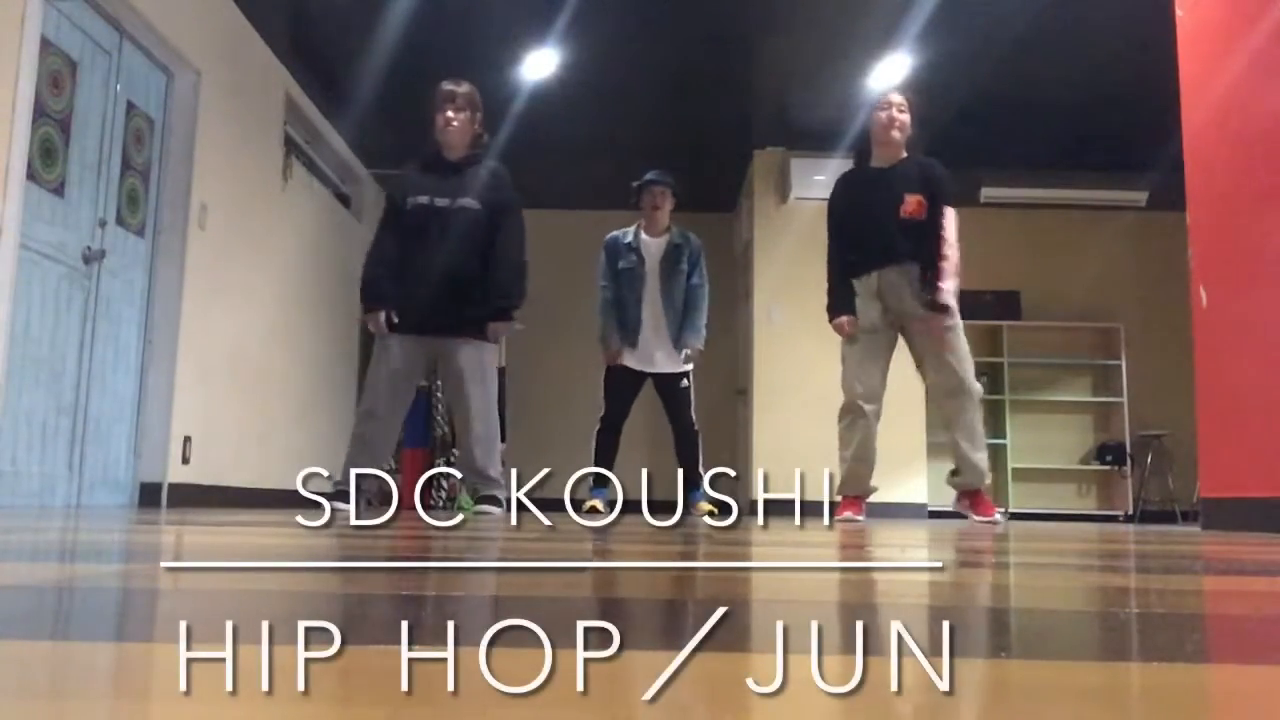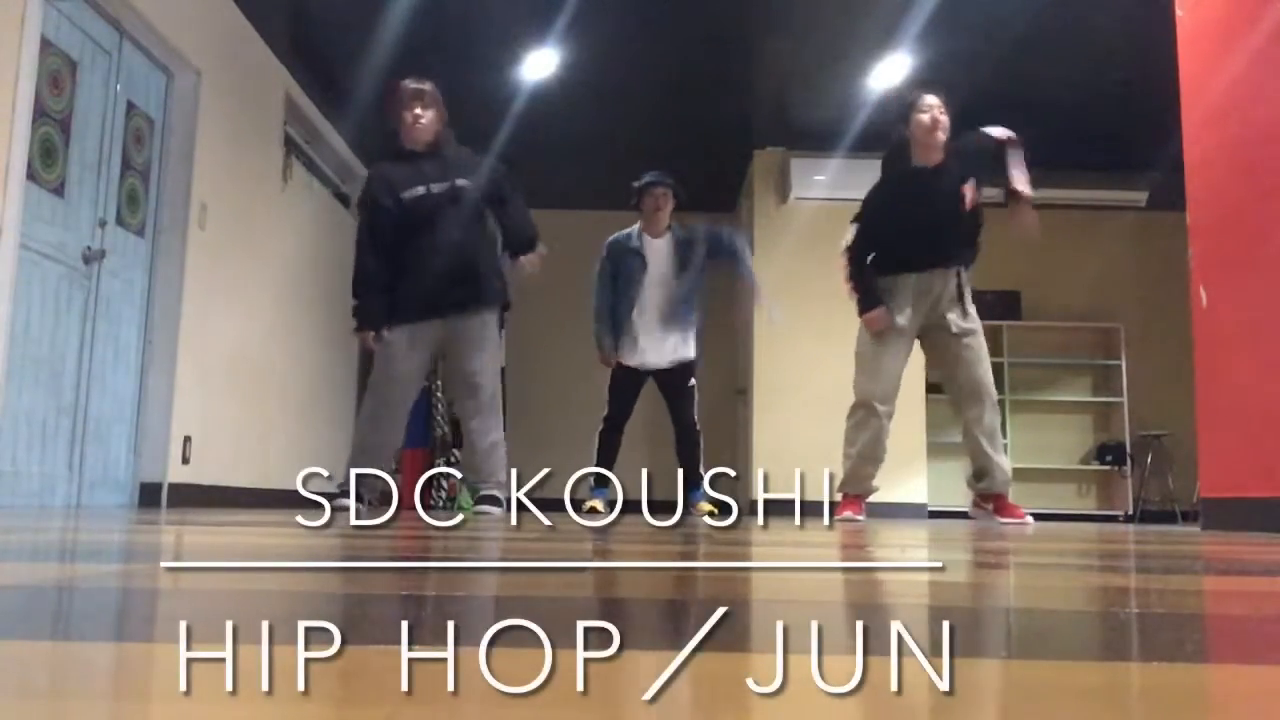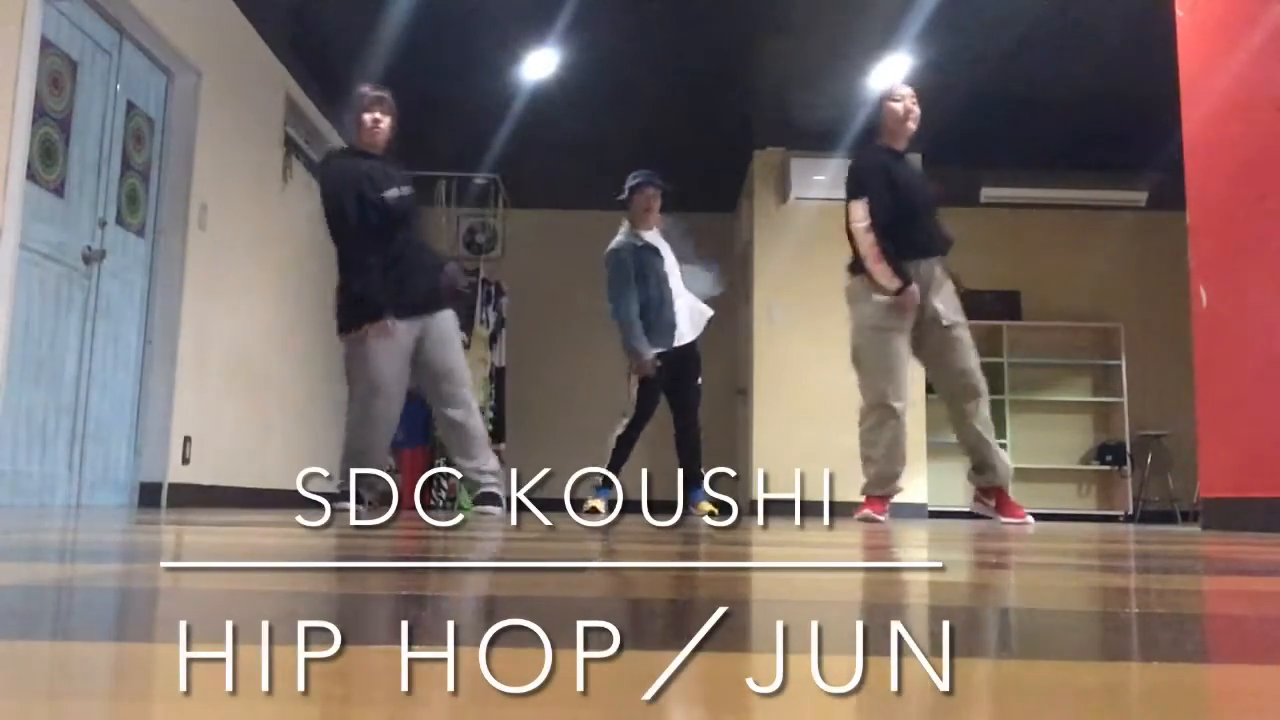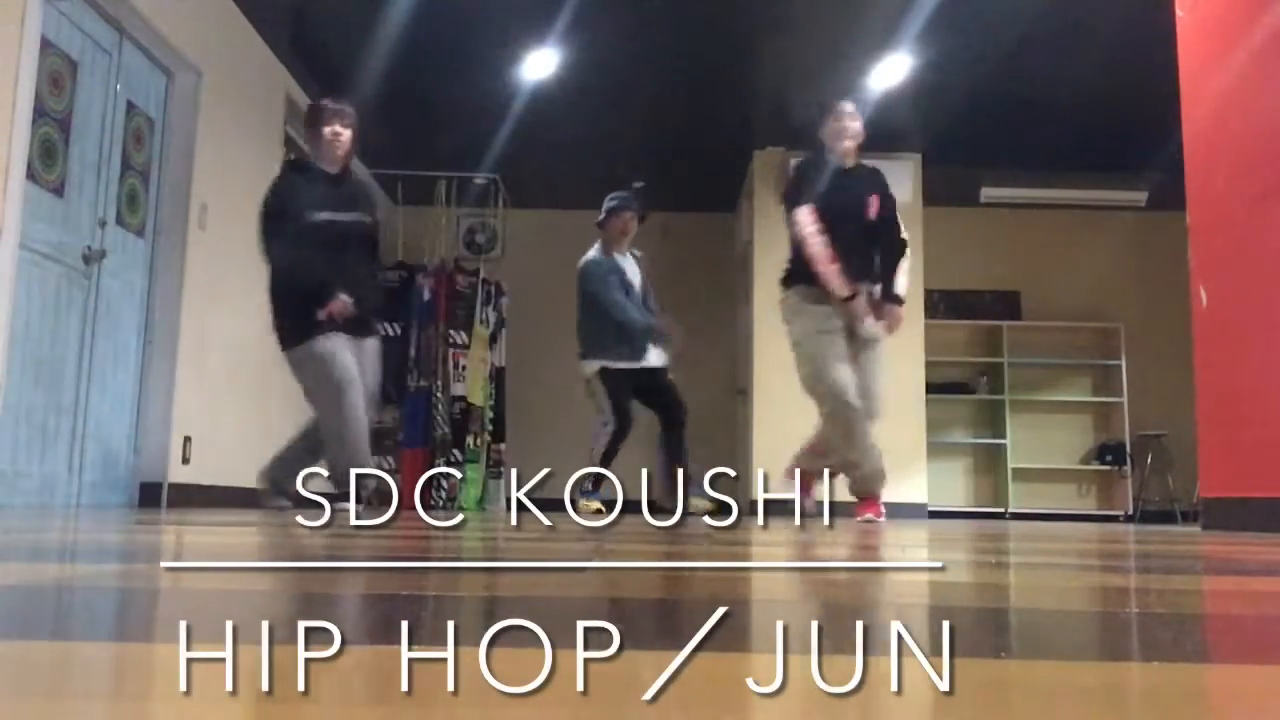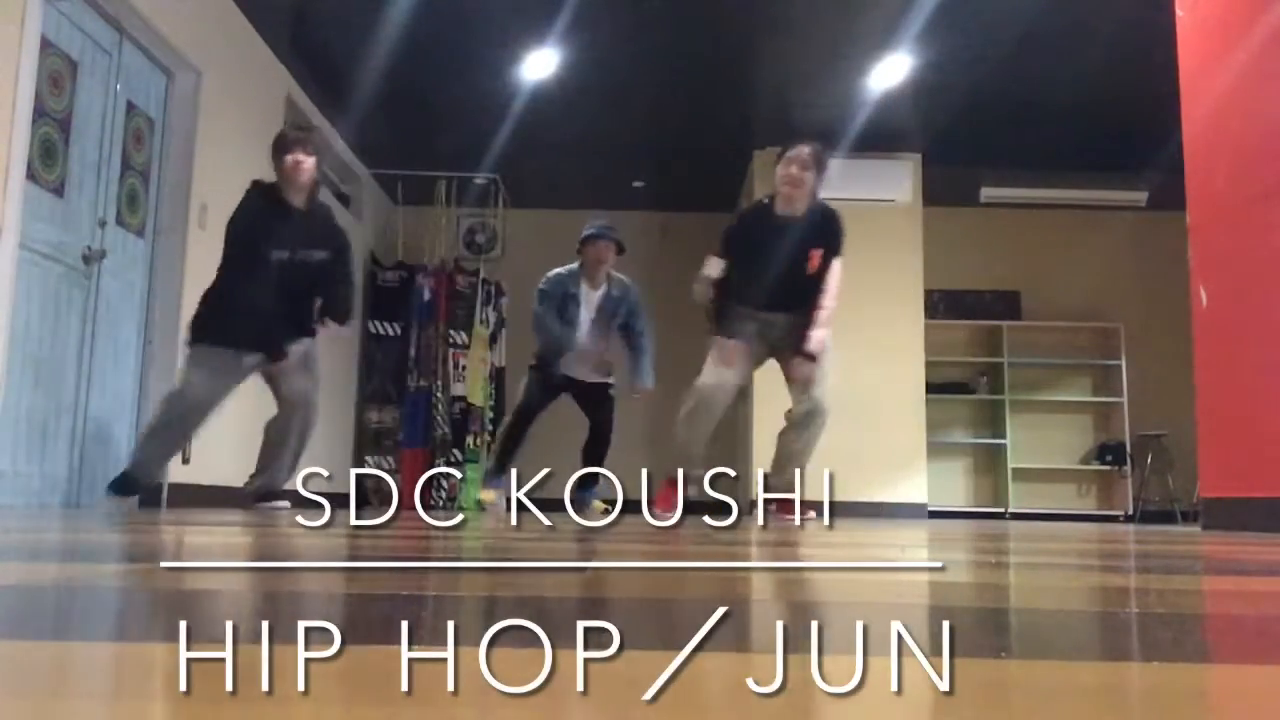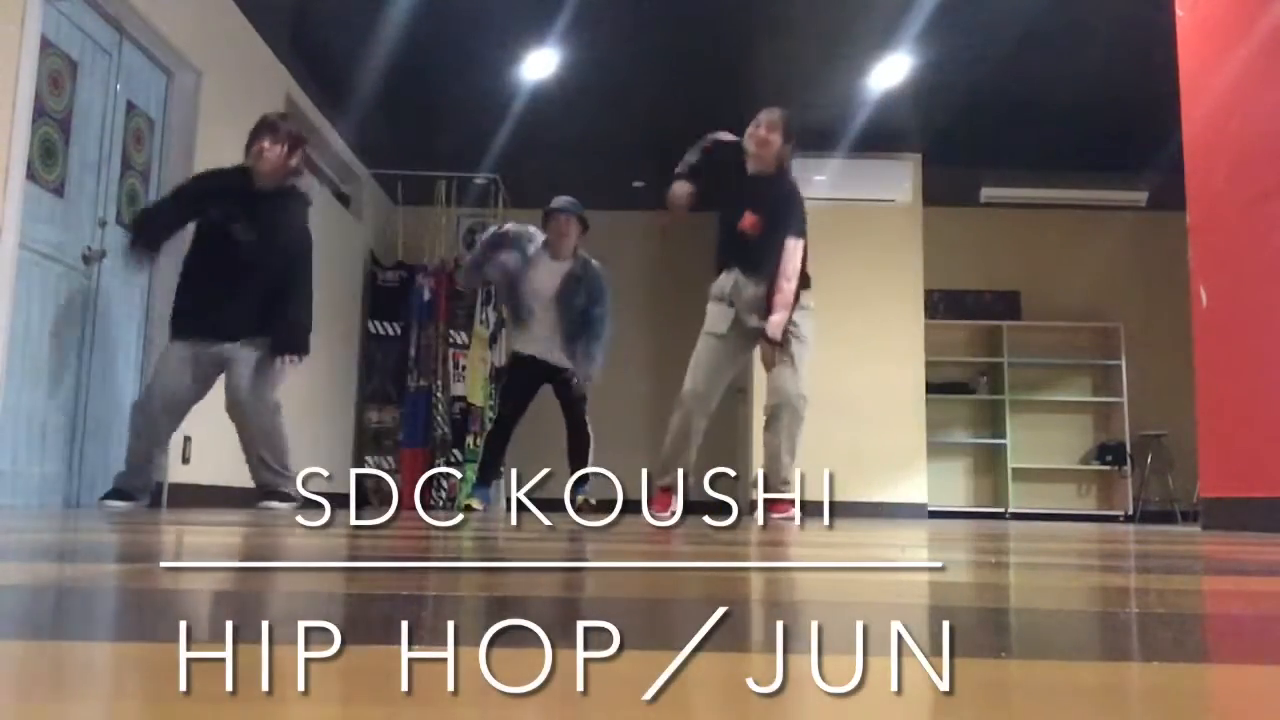
dt=0.3s
person 1, frame 1
left shoulder: (928, 173)
right shoulder: (849, 185)
left elbow: (947, 238)
right elbow: (837, 252)
left wrist: (945, 301)
right wrist: (839, 305)
left hip: (925, 289)
right hip: (868, 291)
left knee: (959, 388)
right knee: (859, 395)
left ankle: (972, 488)
right ankle: (853, 494)
person 1, frame 2
left shoulder: (966, 155)
right shoulder: (890, 187)
left elbow: (1003, 139)
right elbow: (855, 249)
left wrist: (1019, 188)
right wrist: (867, 302)
left hip: (948, 290)
right hip: (893, 293)
left knee: (978, 391)
right knee: (873, 395)
left ankle: (992, 493)
right ankle: (852, 494)
person 1, frame 3
left shoulder: (908, 165)
right shoulder: (868, 164)
right elbow: (862, 229)
right wrist: (894, 284)
left hip: (932, 282)
right hip: (882, 286)
left knee: (968, 385)
right knee: (885, 396)
left ankle: (993, 489)
right ankle: (881, 491)
person 1, frame 4
left shoulder: (874, 180)
right shoulder: (808, 175)
left elbow: (898, 242)
right elbow: (809, 237)
left wrist: (894, 295)
right wrist: (845, 293)
left hip: (862, 299)
right hip: (812, 298)
left knee: (862, 402)
right knee: (839, 393)
left ankle: (806, 471)
right ankle: (868, 491)
person 1, frame 5
left shoulder: (826, 222)
right shoulder: (751, 220)
left elbow: (829, 291)
right elbow: (713, 280)
left wrist: (810, 350)
right wrist: (724, 334)
left hip: (803, 324)
right hip: (748, 321)
left knee: (814, 404)
right knee: (708, 391)
left ankle: (781, 493)
right ankle: (674, 486)
person 1, frame 6
left shoulder: (786, 194)
right shoulder: (729, 157)
left elbow: (790, 267)
right elbow: (710, 145)
left wrist: (774, 331)
right wrist: (682, 181)
left hip: (783, 302)
right hip: (731, 294)
left knee: (787, 394)
right knee: (695, 393)
left ankle: (777, 492)
right ankle: (666, 486)
person 2, frame 1
left shoulder: (493, 178)
right shoulder: (411, 179)
left elbow: (508, 248)
right elbow: (387, 243)
left wrist: (504, 308)
right wrist: (375, 298)
left hip: (470, 319)
right hip: (406, 316)
left knee: (476, 410)
right knee: (379, 405)
left ankle: (488, 491)
right ankle: (352, 488)
person 2, frame 2
left shoulder: (468, 163)
right shoulder: (384, 178)
left elbow: (506, 202)
right elbow: (370, 251)
left wrist: (523, 244)
right wrist: (369, 314)
left hip: (473, 303)
right hip: (408, 311)
left knee: (481, 400)
right knee: (385, 401)
left ankle: (489, 488)
right ankle: (359, 486)
person 2, frame 3
left shoulder: (387, 169)
right shoulder: (344, 172)
right elbow: (353, 244)
left wrist: (434, 270)
right wrist: (371, 306)
left hip: (427, 303)
right hip: (378, 311)
left knee: (456, 394)
right knee: (375, 403)
left ankle: (486, 484)
right ankle: (360, 491)
person 2, frame 4
left shoulder: (359, 193)
right shoulder: (292, 187)
right elbow: (283, 252)
left wrist: (368, 302)
right wrist: (323, 292)
left hip: (355, 318)
right hip: (309, 318)
left knee: (356, 406)
right knee: (344, 402)
left ankle: (281, 480)
right ankle: (355, 489)
person 2, frame 5
left shoulder: (325, 222)
right shoulder: (255, 211)
left elbow: (340, 272)
right elbow: (246, 283)
left wrist: (337, 307)
right wrist: (269, 349)
left hip: (291, 334)
right hip: (231, 330)
left knee: (302, 399)
right knee: (192, 398)
left ankle: (268, 483)
right ankle: (139, 474)
person 2, frame 6
left shoulder: (291, 218)
right shoulder: (223, 184)
left elbow: (296, 285)
right elbow: (173, 208)
left wrist: (291, 341)
right wrist: (145, 234)
left hip: (255, 335)
right hip: (199, 327)
left knee: (251, 404)
right knee: (158, 400)
left ankle: (279, 486)
right ankle: (133, 484)
person 3, frame 1
left shoulder: (688, 246)
right shoulder: (616, 244)
left elbow: (698, 295)
right elbow: (607, 296)
left wrist: (694, 339)
right wrist: (610, 339)
left hip: (673, 353)
right hip: (627, 353)
left knee: (684, 423)
right knee: (611, 421)
left ankle: (696, 493)
right ankle: (599, 491)
person 3, frame 2
left shoulder: (694, 239)
right shoulder: (619, 246)
left elbow: (731, 243)
right elbow: (603, 295)
left wrist: (747, 270)
right wrist: (604, 341)
left hip: (677, 350)
right hip: (630, 352)
left knee: (686, 423)
right knee: (613, 420)
left ankle: (696, 493)
right ankle: (599, 491)
person 3, frame 3
left shoulder: (661, 234)
right shoulder: (622, 249)
right elbow: (624, 305)
right wrist: (638, 350)
left hip: (686, 340)
right hip: (653, 349)
left knee: (689, 420)
right knee: (638, 416)
left ankle: (695, 493)
right ankle: (603, 490)
person 3, frame 4
left shoulder: (634, 259)
right shoulder: (594, 265)
right elbow: (616, 308)
left wrist: (660, 329)
right wrist: (656, 327)
left hip: (643, 358)
right hip: (606, 361)
left knee: (675, 413)
right knee: (617, 423)
left ankle: (683, 490)
right ankle: (588, 491)
person 3, frame 5
left shoulder: (625, 292)
right shoulder: (557, 282)
left elbow: (639, 334)
right elbow: (544, 324)
left wrist: (643, 375)
right wrist: (579, 348)
left hip: (594, 374)
right hip: (553, 367)
left knee: (603, 426)
right knee: (523, 414)
left ankle: (585, 493)
right ankle: (495, 480)
person 3, frame 6
left shoulder: (590, 272)
right shoulder: (524, 244)
left elbow: (599, 323)
right elbow: (497, 238)
left wrist: (589, 367)
right wrist: (473, 268)
left hip: (568, 360)
right hip: (525, 353)
left knee: (578, 421)
right knee: (505, 419)
left ankle: (580, 490)
right ankle: (481, 489)
